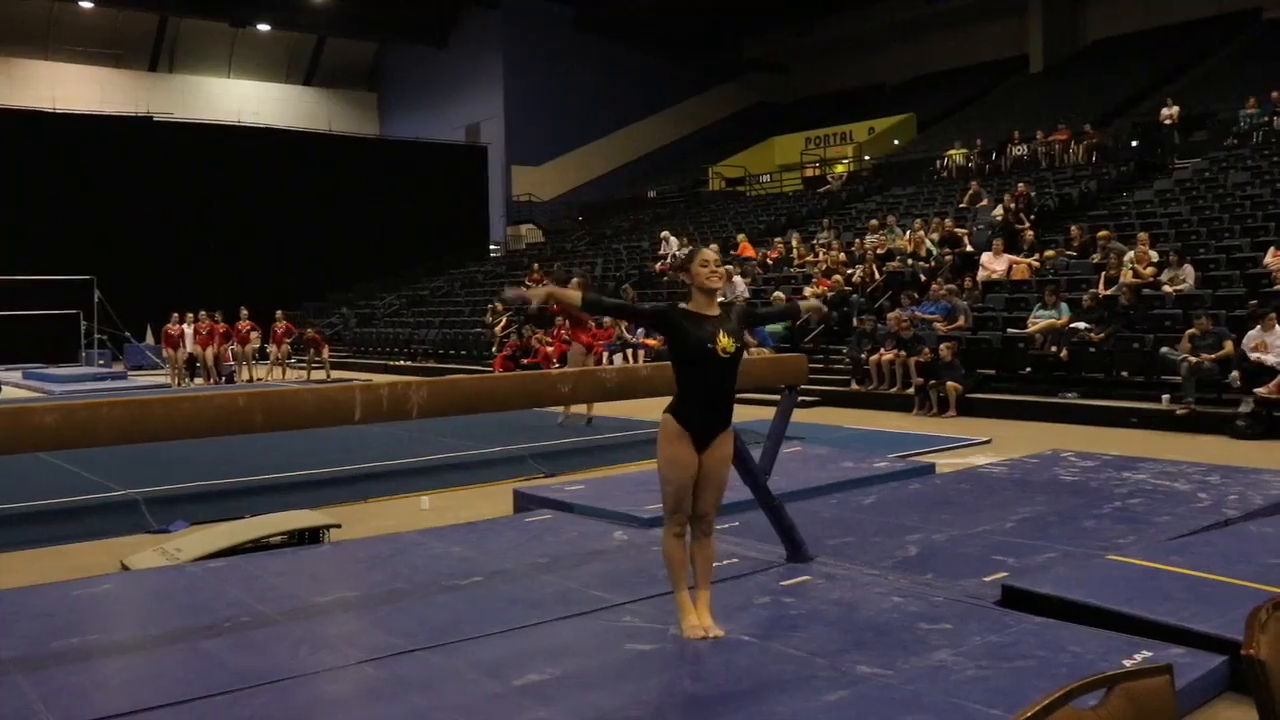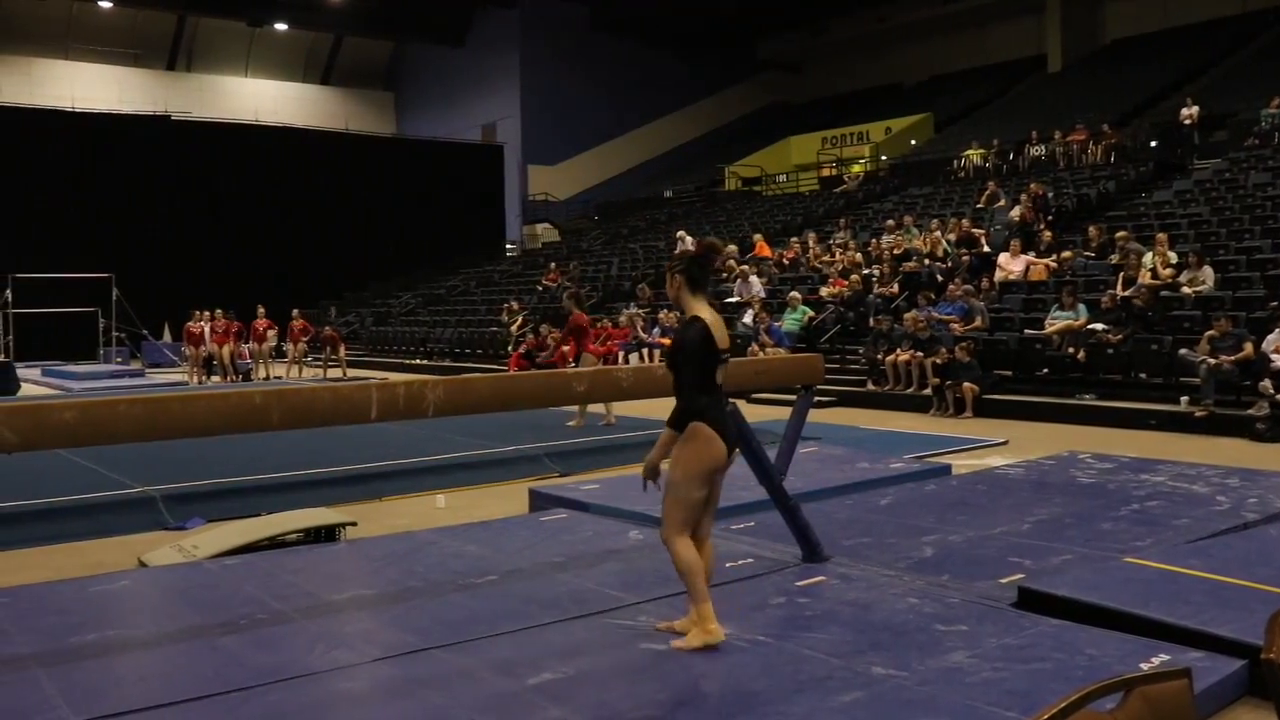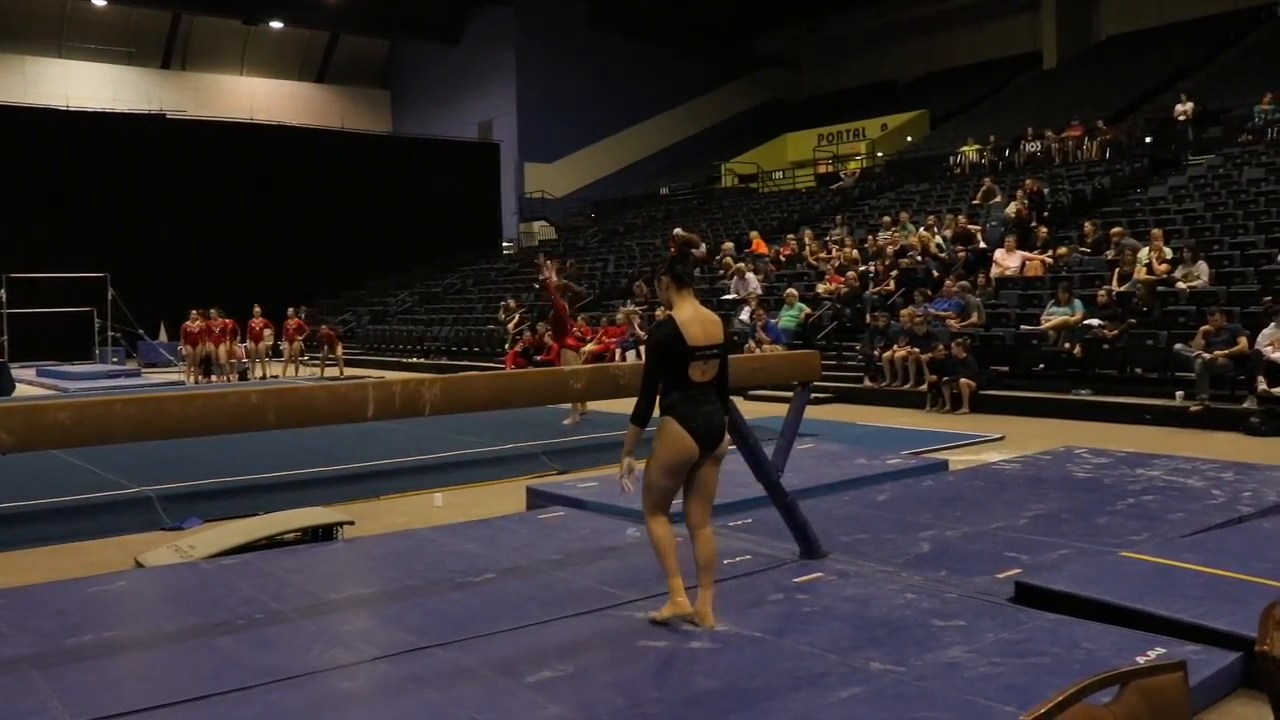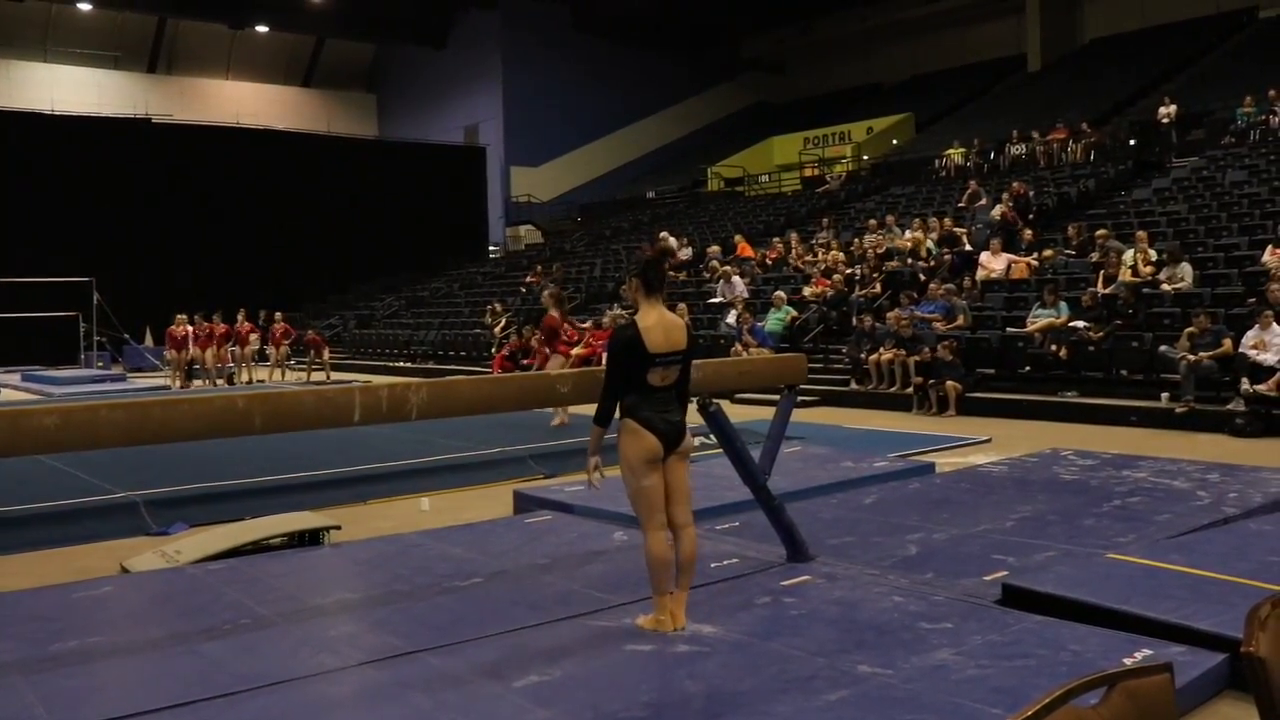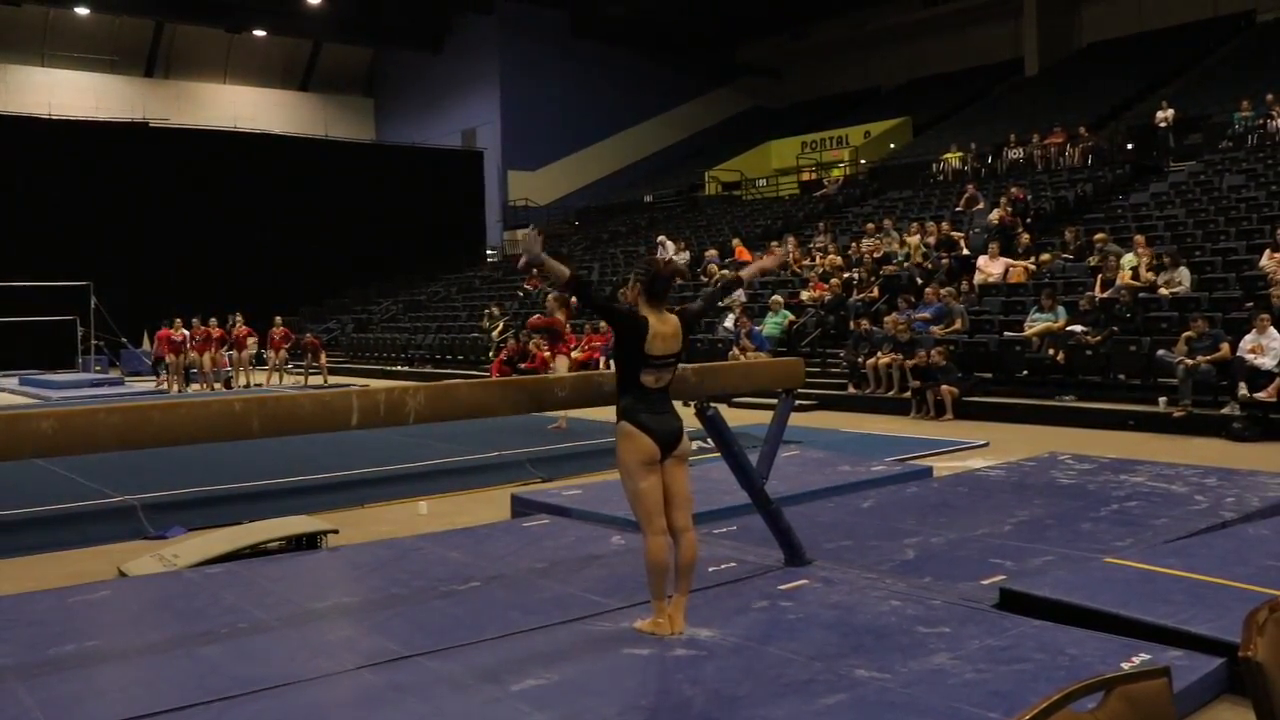
dt=1s
person 1, frame 1
left shoulder: (735, 317)
right shoulder: (675, 316)
left elbow: (778, 312)
right elbow: (617, 308)
left wrist: (809, 305)
right wrist: (556, 294)
left hip: (720, 432)
right hip: (683, 428)
left knee: (705, 523)
right knee: (677, 522)
left ankle: (704, 608)
right ankle: (686, 609)
person 1, frame 2
left shoulder: (690, 331)
right shoulder: (714, 324)
left elbow: (686, 403)
left wrist: (655, 457)
left hip: (702, 436)
right hip: (722, 433)
left knee: (674, 533)
right knee: (698, 531)
left ankle: (708, 626)
right ankle: (696, 616)
person 1, frame 3
left shoulder: (665, 330)
right shoulder: (717, 323)
left elbow: (649, 395)
left wrist: (628, 452)
left hip: (680, 428)
right hip: (715, 426)
left knee: (655, 511)
right knee: (701, 521)
left ankle: (677, 599)
right ankle: (705, 607)
person 1, frame 4
left shoulder: (627, 334)
right shoulder: (684, 330)
left elbow: (610, 396)
left wrist: (593, 451)
left hip: (642, 431)
right hip: (677, 428)
left knee: (655, 527)
right knee: (683, 522)
left ankle: (662, 614)
right ankle: (679, 609)
person 1, frame 5
left shoulder: (634, 327)
right shoulder: (682, 324)
left elbow: (586, 294)
right elbow: (719, 292)
left wrist: (542, 260)
right wrist: (760, 267)
left hip: (639, 433)
right hip: (673, 427)
left knee: (656, 530)
right knee: (682, 525)
left ankle: (661, 616)
right ankle: (676, 612)
